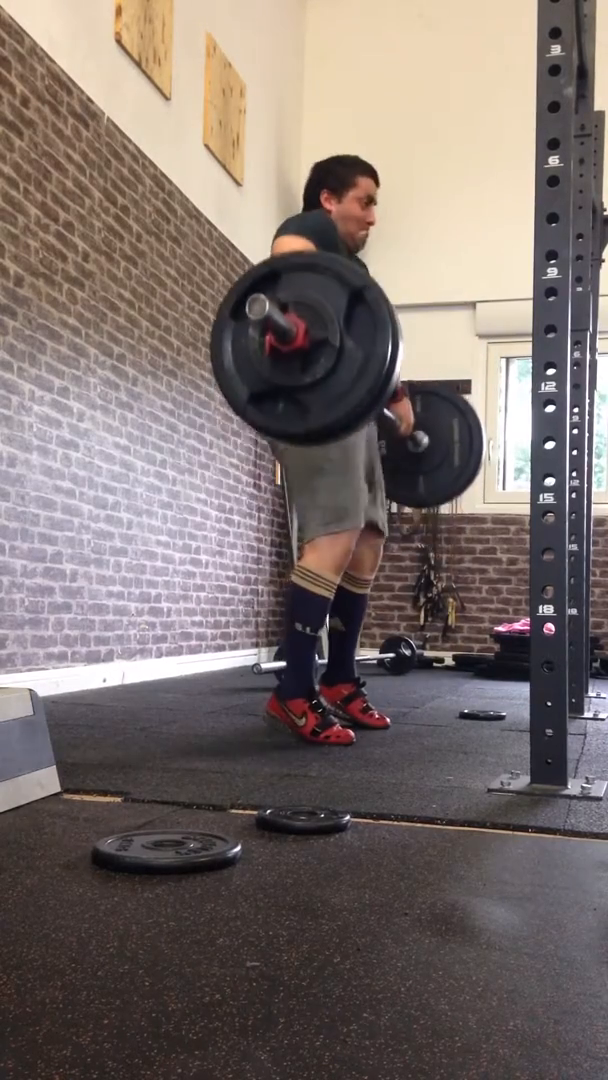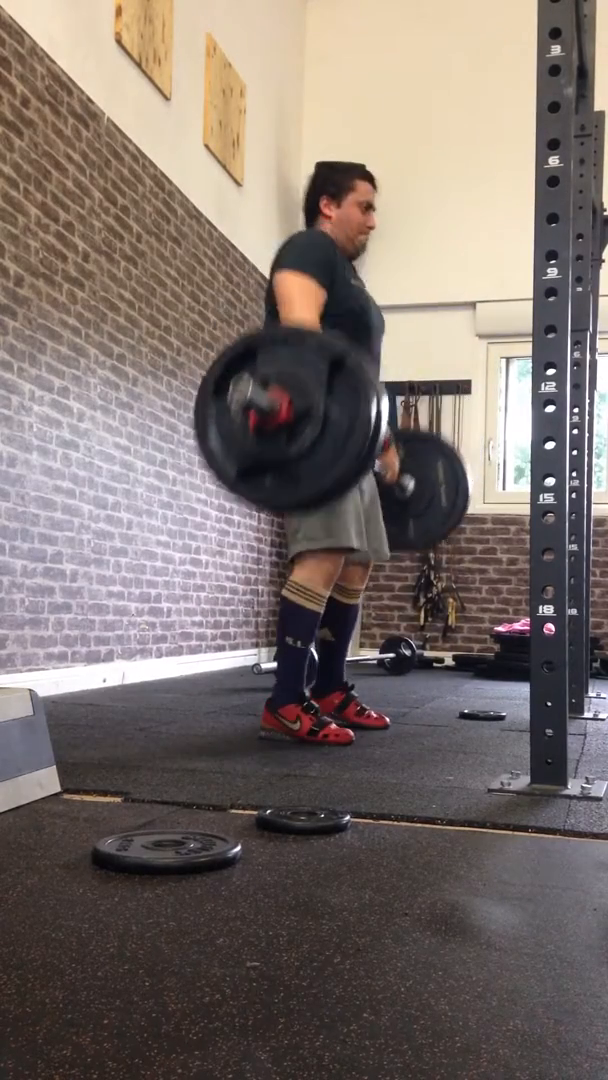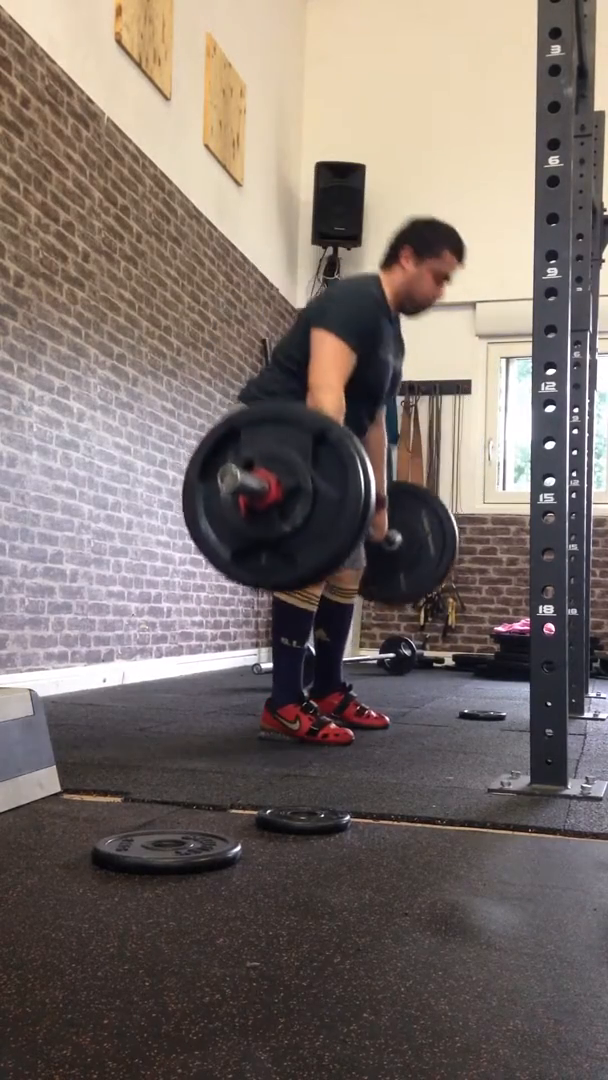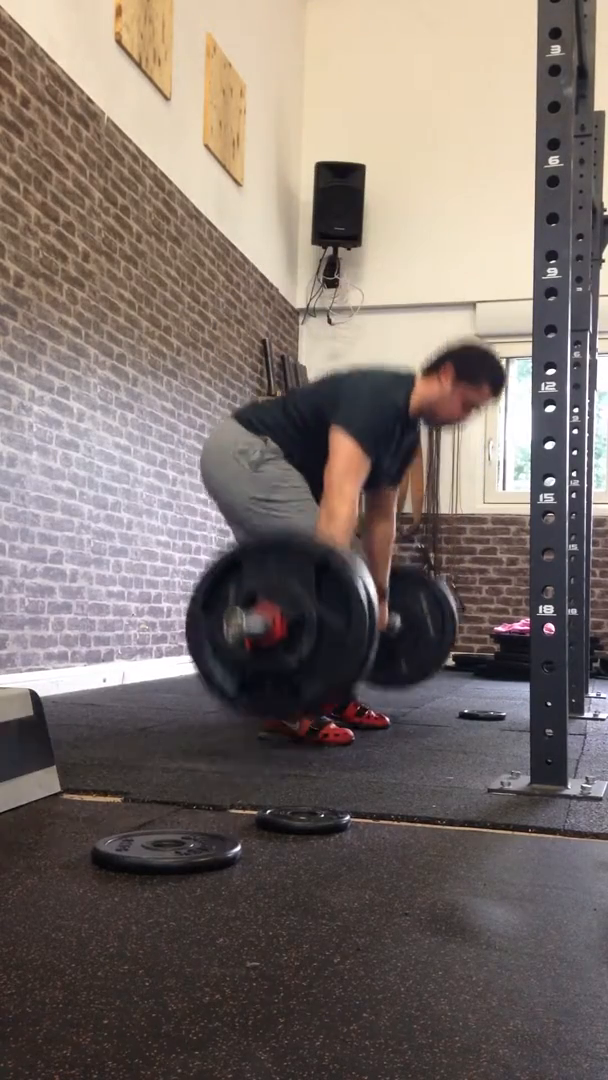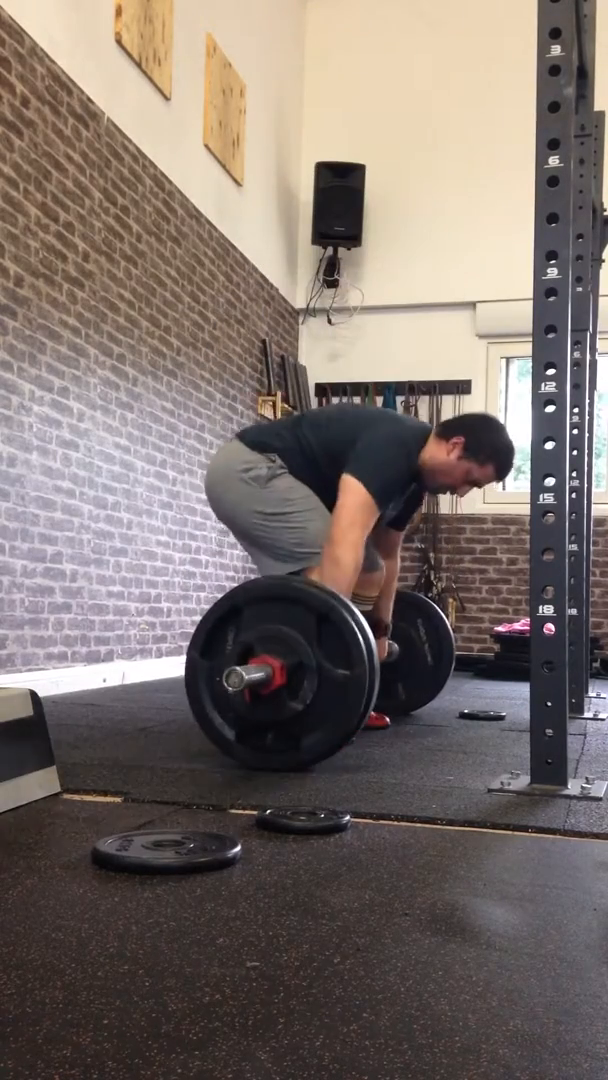
dt=0.3s
person 1, frame 1
left shoulder: (341, 258)
right shoulder: (310, 229)
left wrist: (394, 395)
left knee: (366, 547)
right knee: (334, 540)
left ankle: (340, 684)
right ankle: (294, 694)
person 1, frame 2
left shoulder: (344, 272)
right shoulder: (311, 250)
right elbow: (299, 317)
left wrist: (382, 442)
left knee: (356, 563)
right knee: (325, 554)
left ankle: (330, 691)
right ankle: (285, 703)
person 1, frame 3
left shoulder: (390, 329)
right shoulder: (356, 301)
left elbow: (371, 423)
right elbow: (325, 387)
left wrist: (378, 502)
left knee: (346, 565)
left ankle: (328, 692)
right ankle: (284, 706)
person 1, frame 4
left shoulder: (406, 431)
right shoulder: (378, 400)
left elbow: (381, 517)
right elbow: (340, 497)
left wrist: (380, 594)
left hip: (276, 463)
right hip: (243, 450)
left ankle: (331, 697)
person 1, frame 5
left shoulder: (413, 475)
right shoulder: (393, 447)
left elbow: (386, 556)
right elbow: (345, 540)
left wrist: (380, 631)
left hip: (264, 473)
right hip: (246, 468)
left knee: (368, 572)
right knee: (331, 568)
